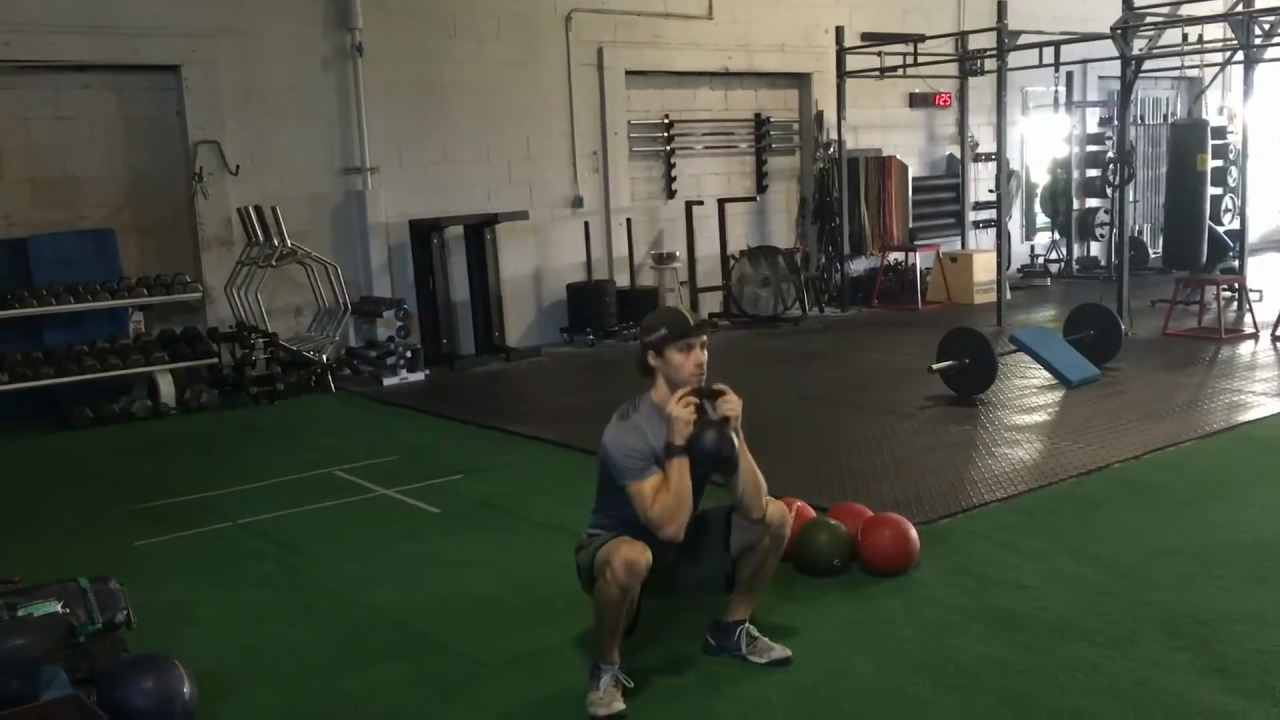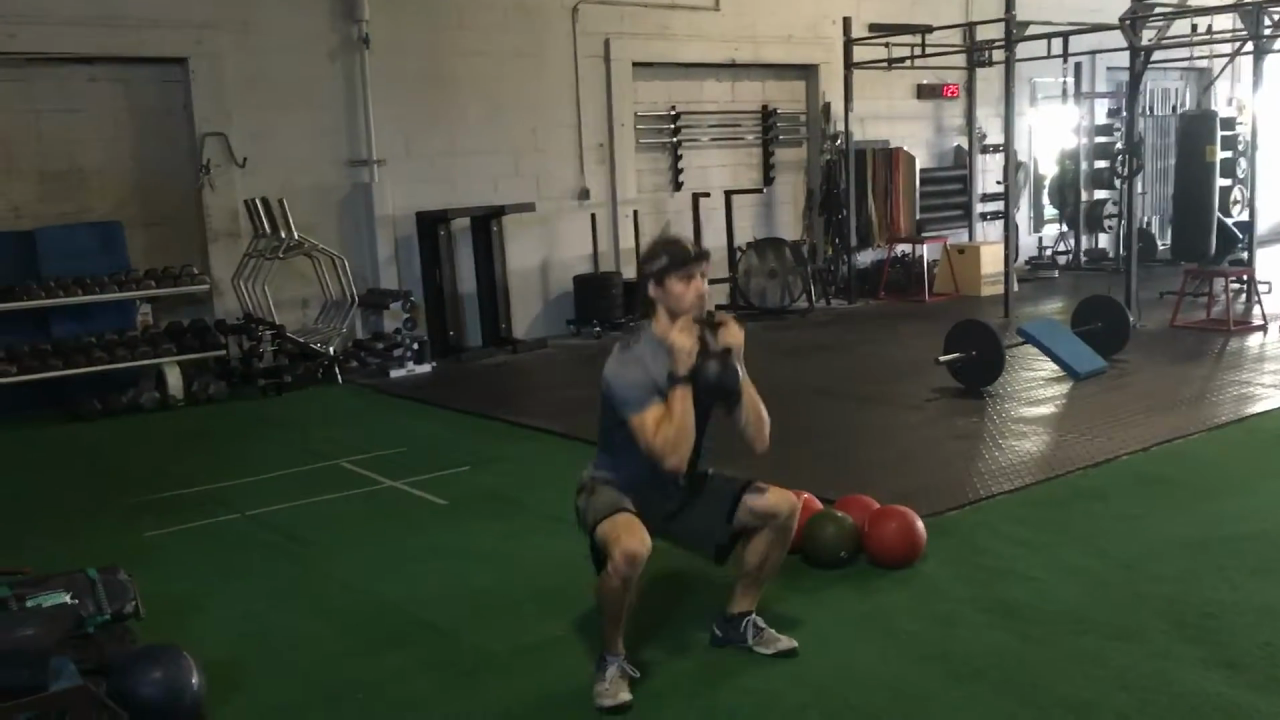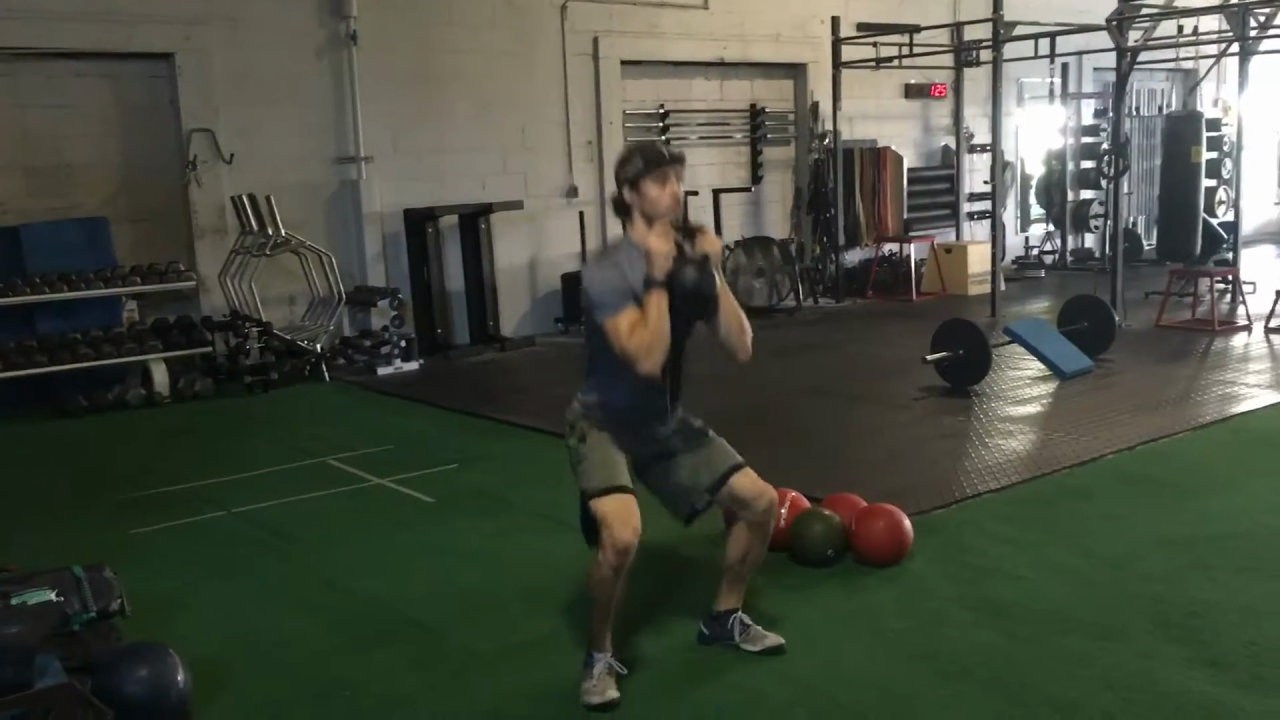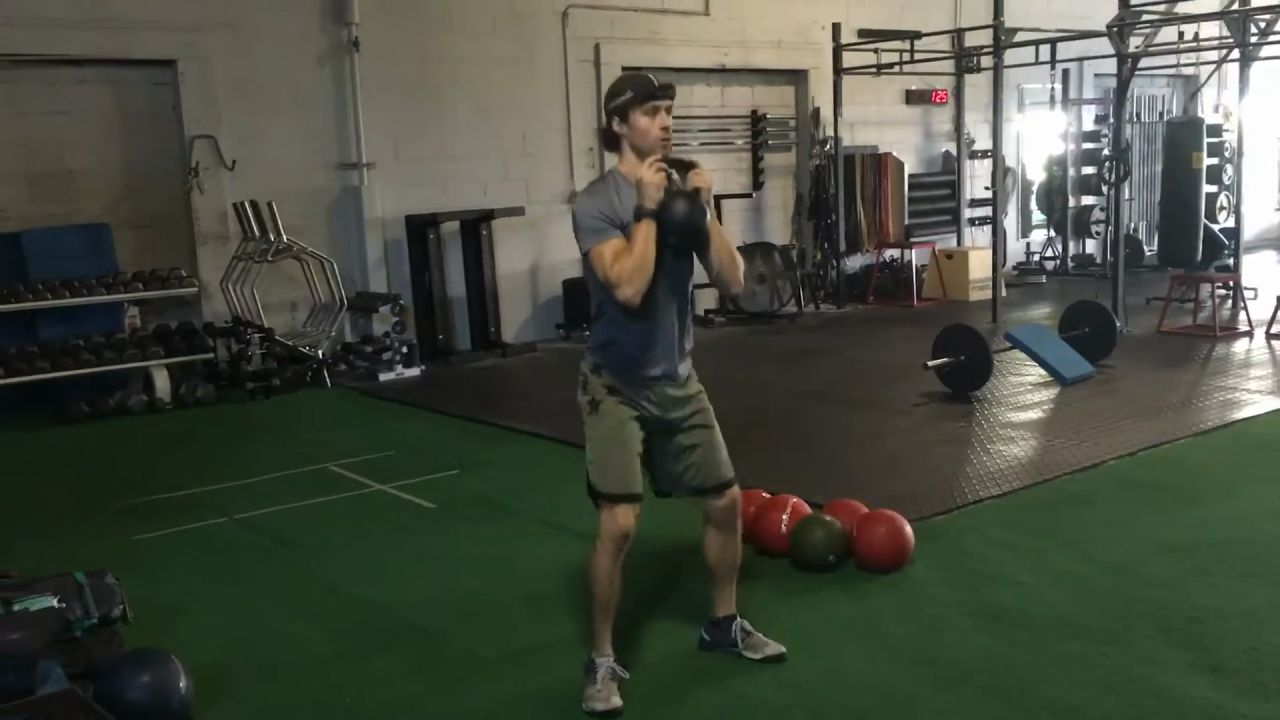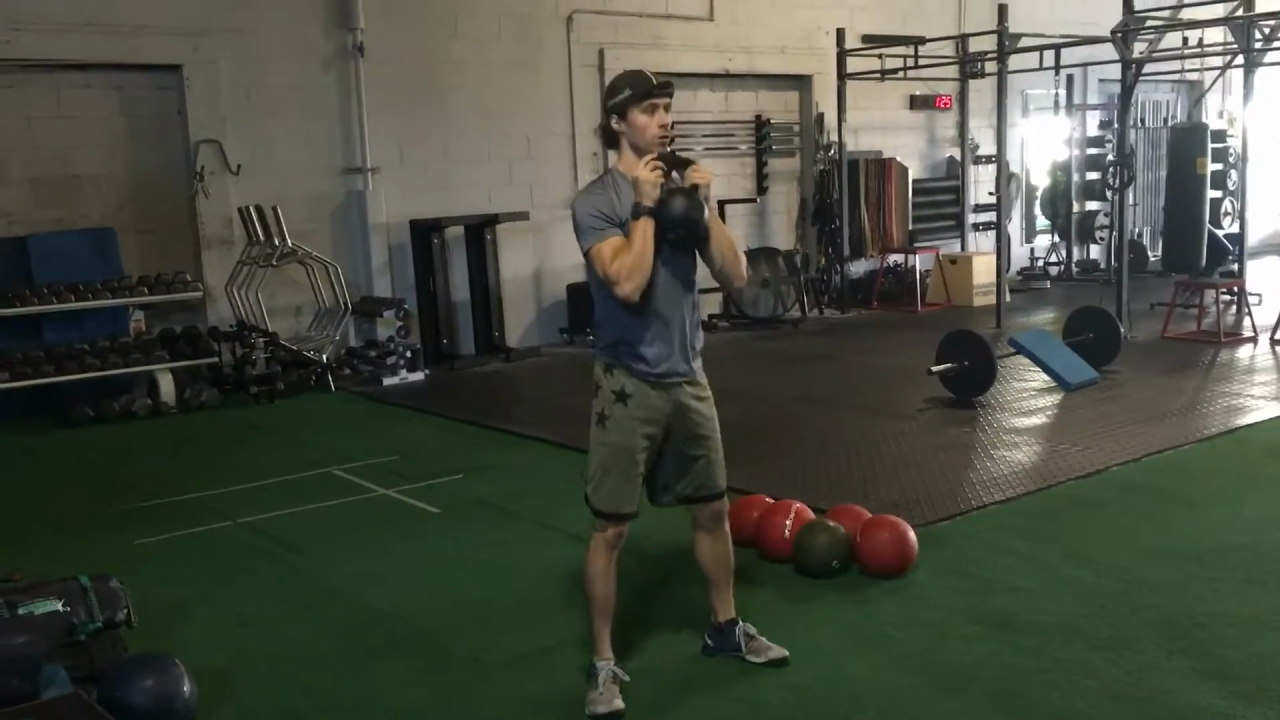
dt=0.2s
person 1, frame 1
left shoulder: (712, 411)
right shoulder: (628, 432)
left elbow: (754, 508)
right elbow: (669, 526)
left wrist: (735, 433)
right wrist: (677, 442)
left hip: (683, 547)
right hip: (613, 542)
left knee: (775, 518)
right knee: (631, 560)
left ankle: (730, 629)
right ankle: (606, 668)
person 1, frame 2
left shoulder: (712, 349)
right shoulder: (629, 364)
left elbow: (759, 440)
right elbow: (673, 458)
left wrist: (736, 366)
right wrist: (680, 373)
left hip: (683, 492)
right hip: (616, 491)
left knee: (781, 507)
right knee: (630, 548)
left ankle: (736, 619)
right ankle: (612, 659)
person 1, frame 3
left shoulder: (690, 260)
right shoulder: (606, 272)
left elbow: (741, 348)
right elbow: (646, 360)
left wrist: (714, 275)
right wrist: (657, 277)
left hip: (666, 425)
right hip: (603, 427)
left knee: (760, 502)
right knee: (622, 535)
left ankle: (724, 618)
right ankle: (600, 655)
person 1, frame 4
left shoulder: (680, 189)
right shoulder: (597, 201)
left elbow: (732, 281)
right elbow: (628, 288)
left wrist: (705, 209)
right wrist: (646, 208)
left hip: (678, 382)
right hip: (614, 387)
left knee: (725, 504)
right knee: (619, 524)
left ankle: (723, 624)
right ankle: (602, 660)
person 1, frame 5
left shoulder: (681, 186)
right shoulder: (597, 200)
left elbow: (734, 275)
right elbow: (627, 283)
left wrist: (703, 206)
right wrist: (644, 206)
left hip: (688, 379)
right hip: (629, 385)
left knee: (712, 512)
right knee: (610, 530)
left ankle: (725, 629)
right ankle: (603, 665)
